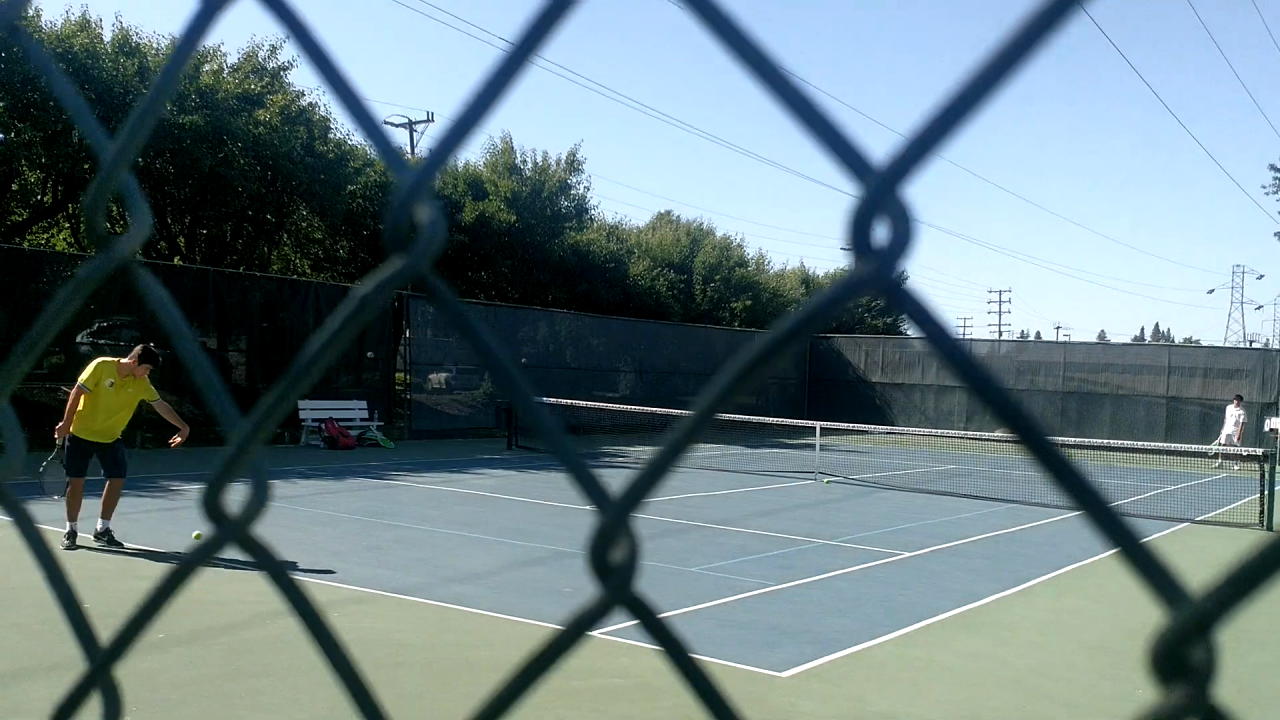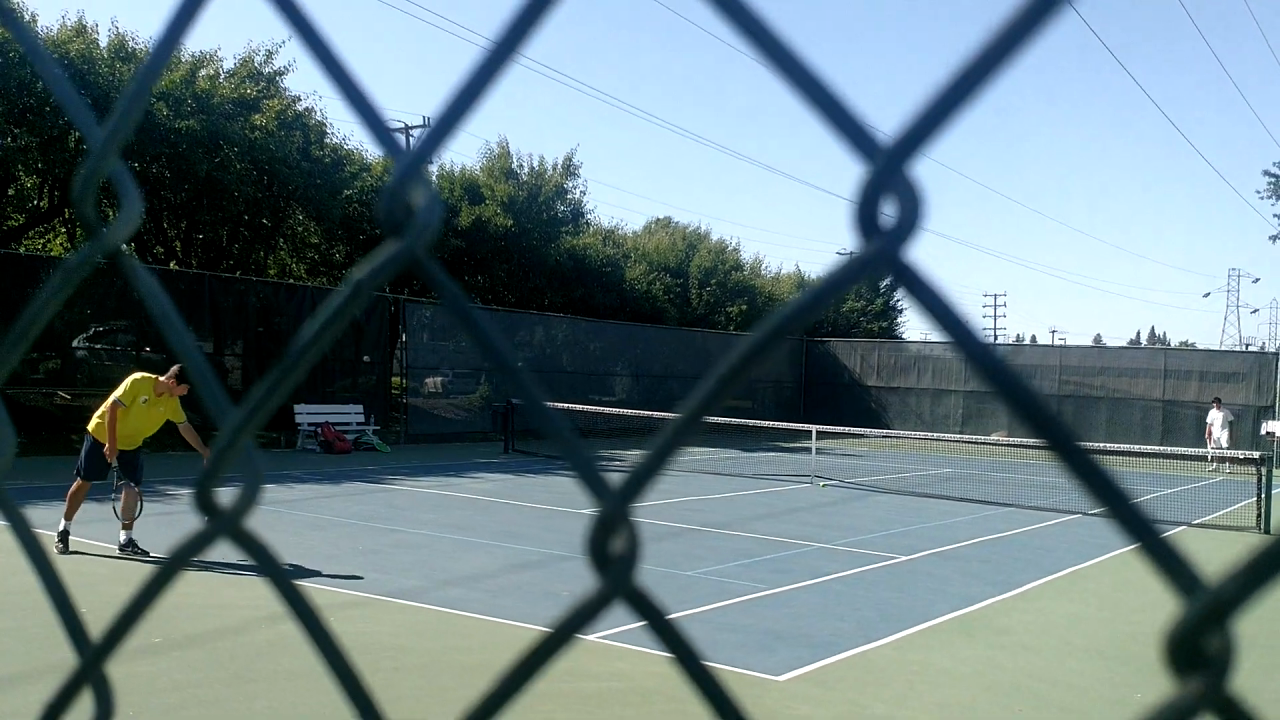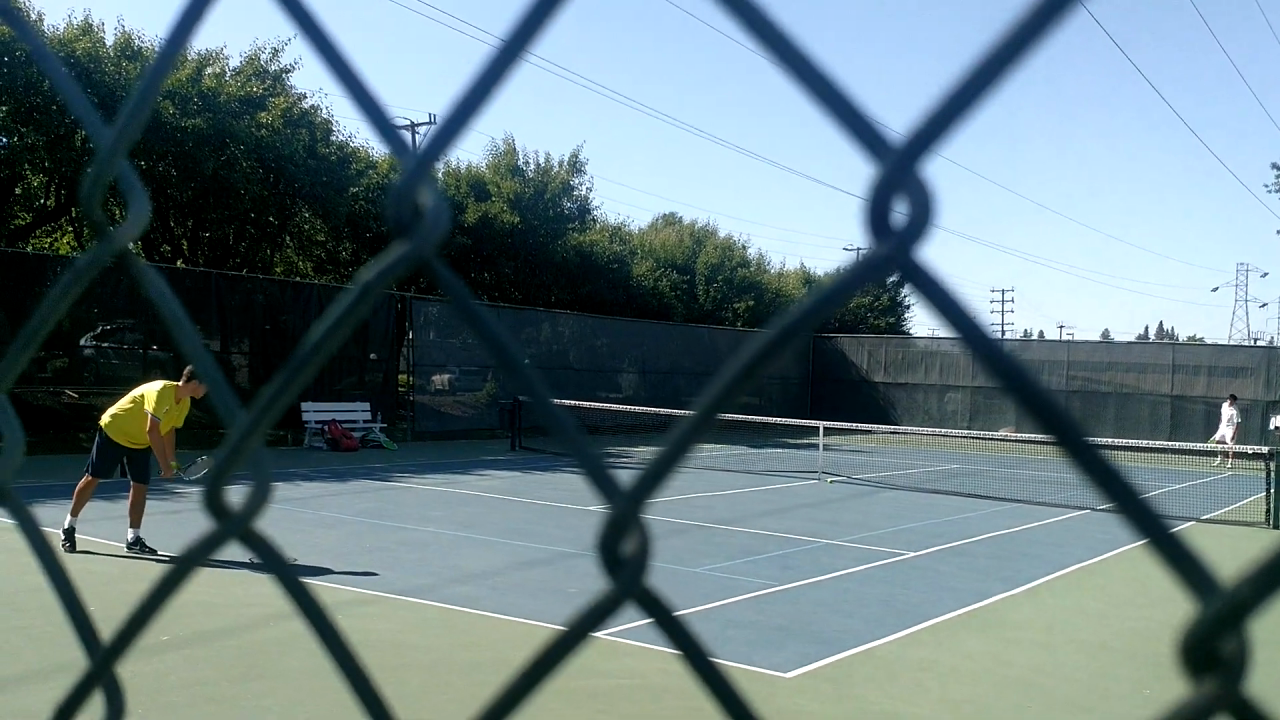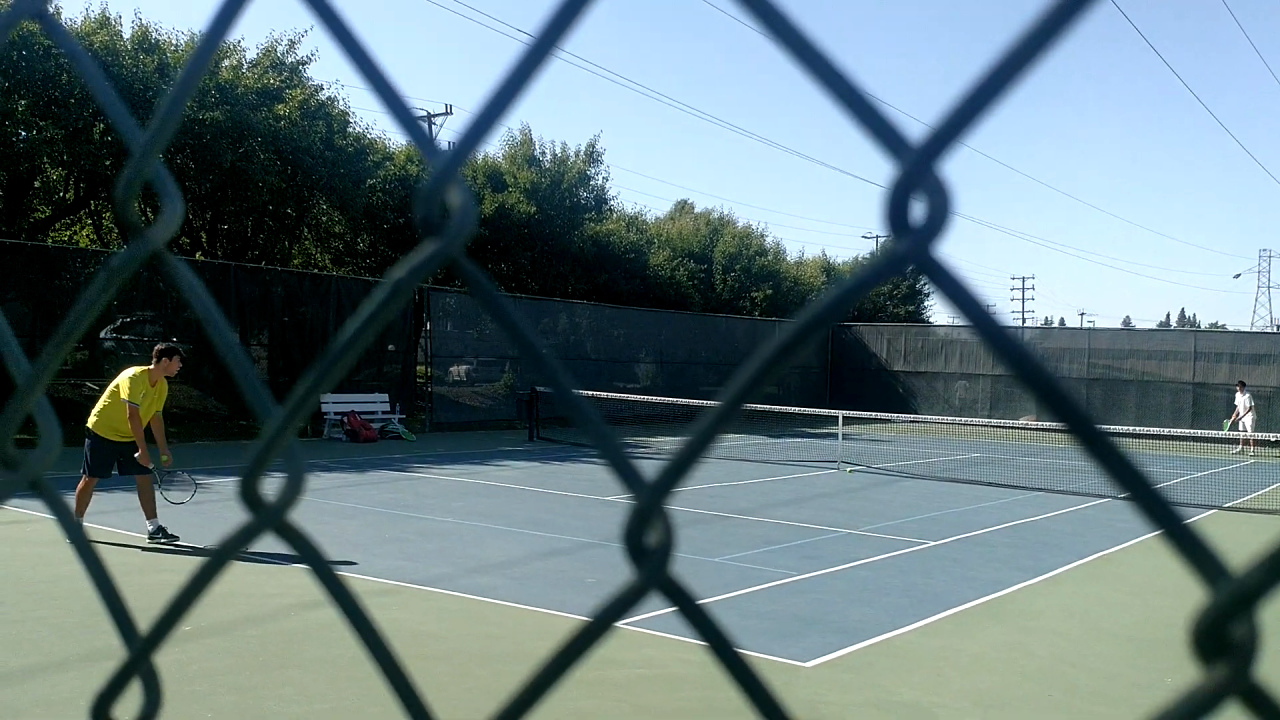
dt=0.7s
person 1, frame 1
left shoulder: (141, 383)
right shoulder: (101, 366)
left elbow: (160, 405)
right elbow: (77, 392)
left wrist: (183, 426)
right wrist: (66, 424)
left hip: (111, 438)
right hip: (81, 433)
left knee: (117, 480)
right knee: (76, 481)
left ankle: (103, 529)
right ankle: (71, 530)
person 1, frame 2
left shoulder: (172, 401)
right shoulder: (140, 381)
left elbow: (185, 427)
right elbow: (112, 407)
left wrist: (204, 451)
right wrist: (110, 443)
left hip: (132, 443)
right hip: (101, 436)
left knee: (132, 487)
right knee: (84, 482)
left ankle: (126, 540)
right ankle: (63, 530)
person 1, frame 3
left shoulder: (184, 402)
right shoulder: (160, 391)
left elbow: (169, 429)
right elbow: (152, 431)
left wrist: (171, 461)
right wrist: (164, 464)
left hip: (141, 443)
right hip: (113, 432)
left knee: (140, 486)
right knee: (92, 479)
left ankle: (133, 539)
right ankle: (69, 527)
person 1, frame 4
left shoulder: (162, 386)
right shoulder: (133, 377)
left elbow: (155, 418)
right elbow: (133, 416)
left wrist: (163, 448)
right wrist: (143, 450)
left hip: (130, 437)
right hip: (102, 432)
left knee: (145, 478)
right knee: (90, 479)
left ankle: (155, 529)
